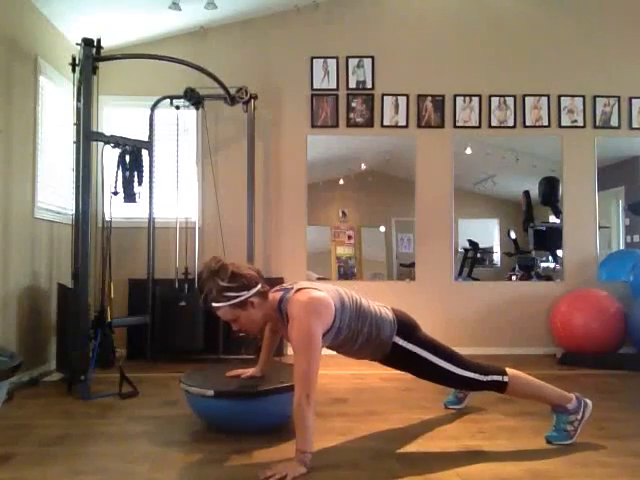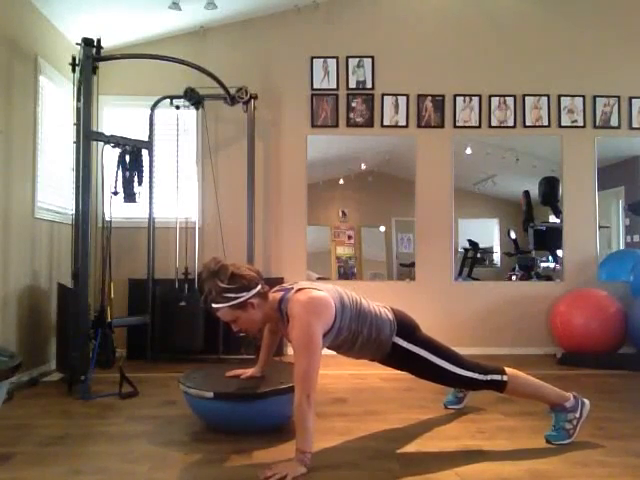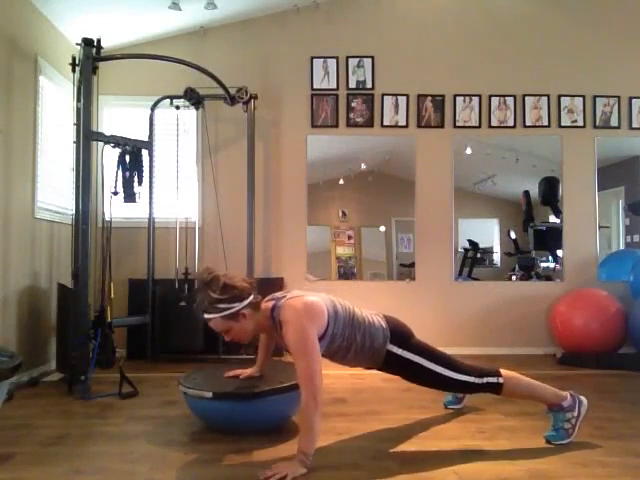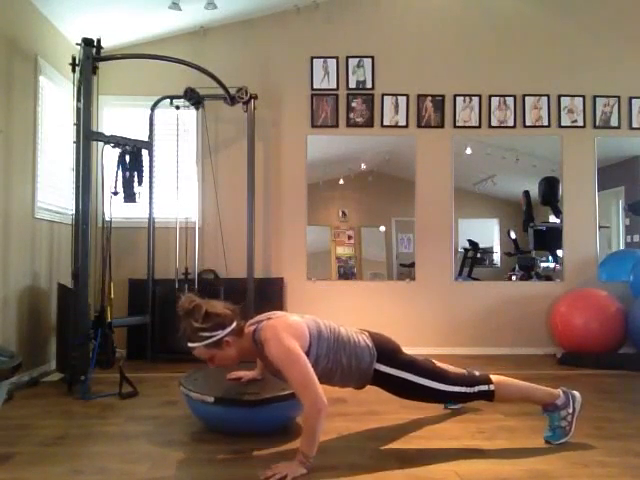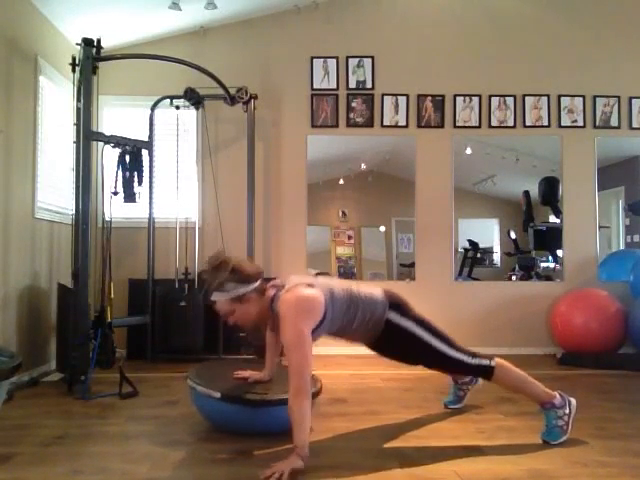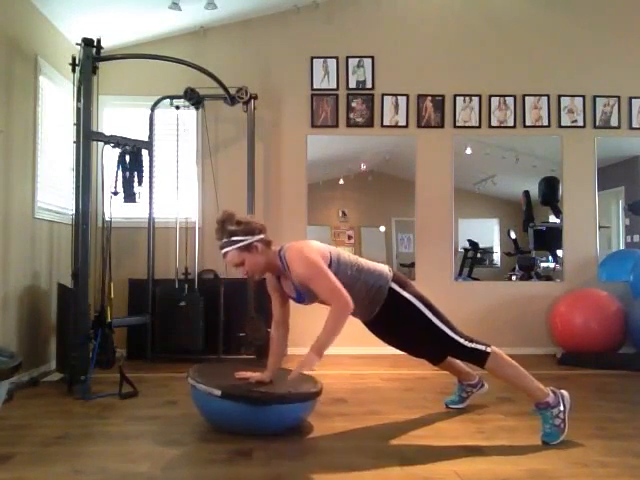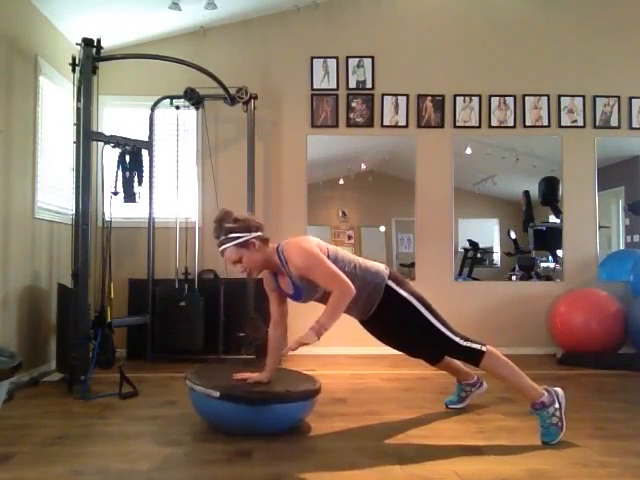
dt=0.4s
person 1, frame 1
left shoulder: (303, 312)
right shoulder: (273, 298)
left elbow: (305, 396)
right elbow: (274, 327)
right wrist: (259, 368)
left hip: (395, 337)
right hip: (380, 331)
left knee: (479, 376)
left ankle: (570, 404)
right ankle: (462, 389)
person 1, frame 2
left shoulder: (303, 312)
right shoulder: (275, 298)
left elbow: (305, 395)
right elbow: (273, 327)
right wrist: (259, 368)
left hip: (394, 337)
right hip: (380, 331)
left knee: (479, 375)
left ankle: (568, 403)
right ankle: (461, 389)
person 1, frame 3
left shoulder: (295, 319)
right shoulder: (266, 308)
left elbow: (311, 398)
right wrist: (257, 368)
left hip: (389, 344)
right hip: (374, 338)
left knee: (474, 378)
left ankle: (565, 402)
right ankle: (459, 391)
person 1, frame 4
left shoulder: (275, 340)
right shoulder: (253, 328)
left elbow: (316, 405)
right wrist: (258, 371)
left hip: (375, 362)
right hip: (362, 350)
left knee: (471, 389)
right knee: (425, 371)
left ankle: (559, 399)
right ankle: (462, 372)
person 1, frame 5
left shoulder: (290, 310)
right shoulder: (268, 295)
left elbow: (300, 390)
right elbow: (274, 331)
right wrist: (266, 371)
left hip: (387, 317)
right hip: (371, 320)
left knee: (467, 361)
left ankle: (555, 402)
right ankle: (463, 381)
person 1, frame 6
left shoulder: (298, 258)
right shoulder: (273, 276)
left elbow: (343, 305)
right elbow: (280, 325)
left wrist: (314, 354)
right wrist: (268, 373)
left hip: (391, 294)
right hip: (372, 311)
left knee: (462, 346)
right knee: (429, 351)
left ankle: (549, 400)
right ankle: (470, 383)
person 1, frame 7
left shoulder: (297, 252)
right shoulder: (271, 276)
left elbow: (345, 289)
right elbow: (277, 325)
left wrist: (315, 331)
right wrist: (267, 373)
left hip: (387, 292)
right hip: (368, 312)
left knee: (456, 345)
right knee: (426, 351)
left ankle: (544, 399)
right ankle: (469, 382)
